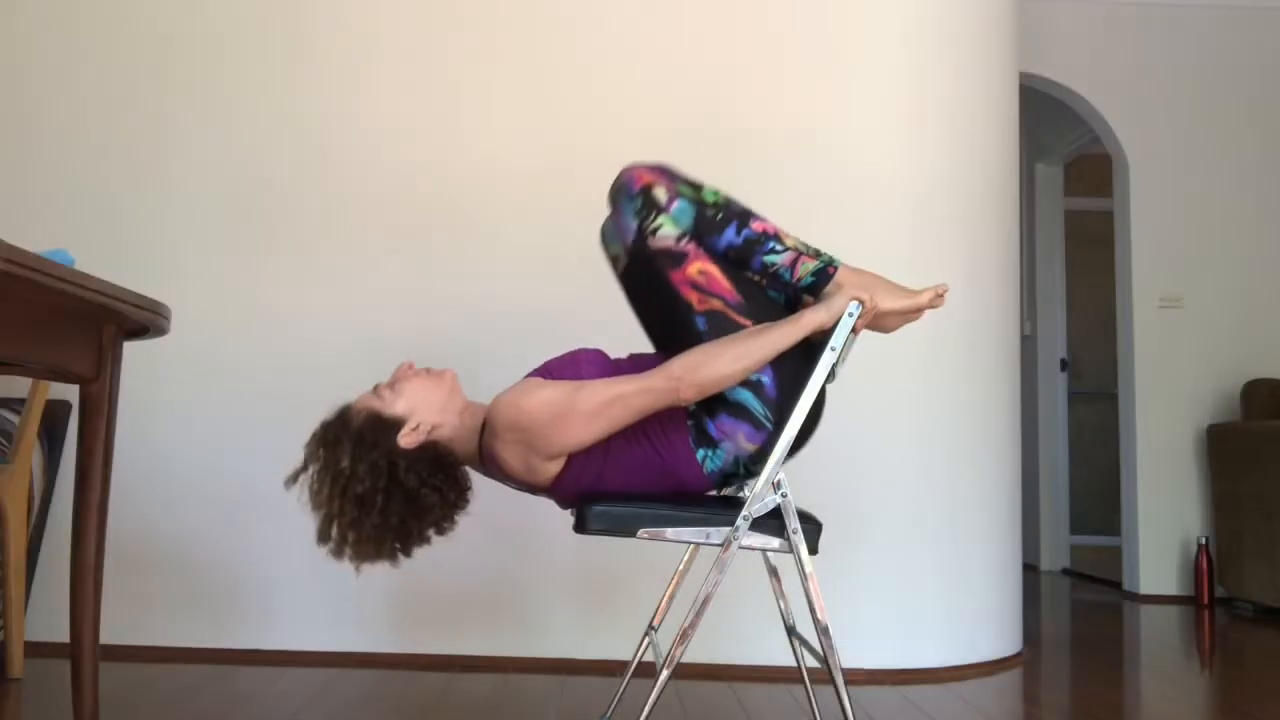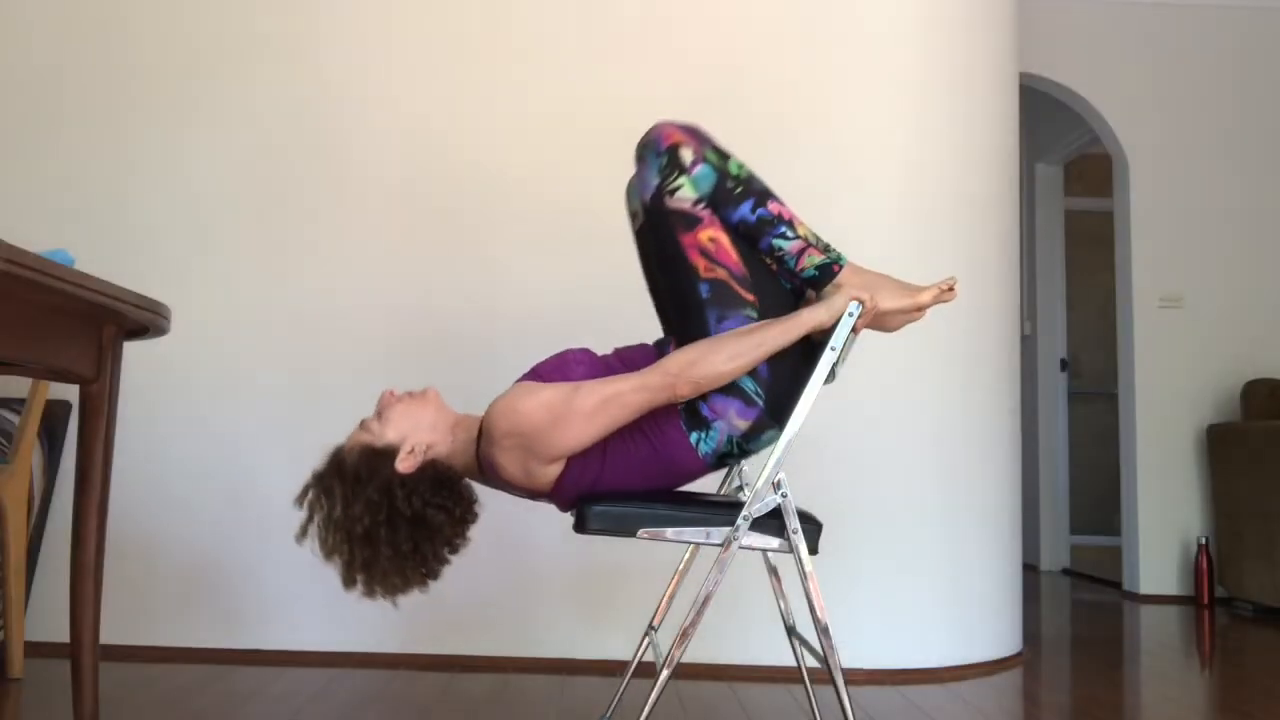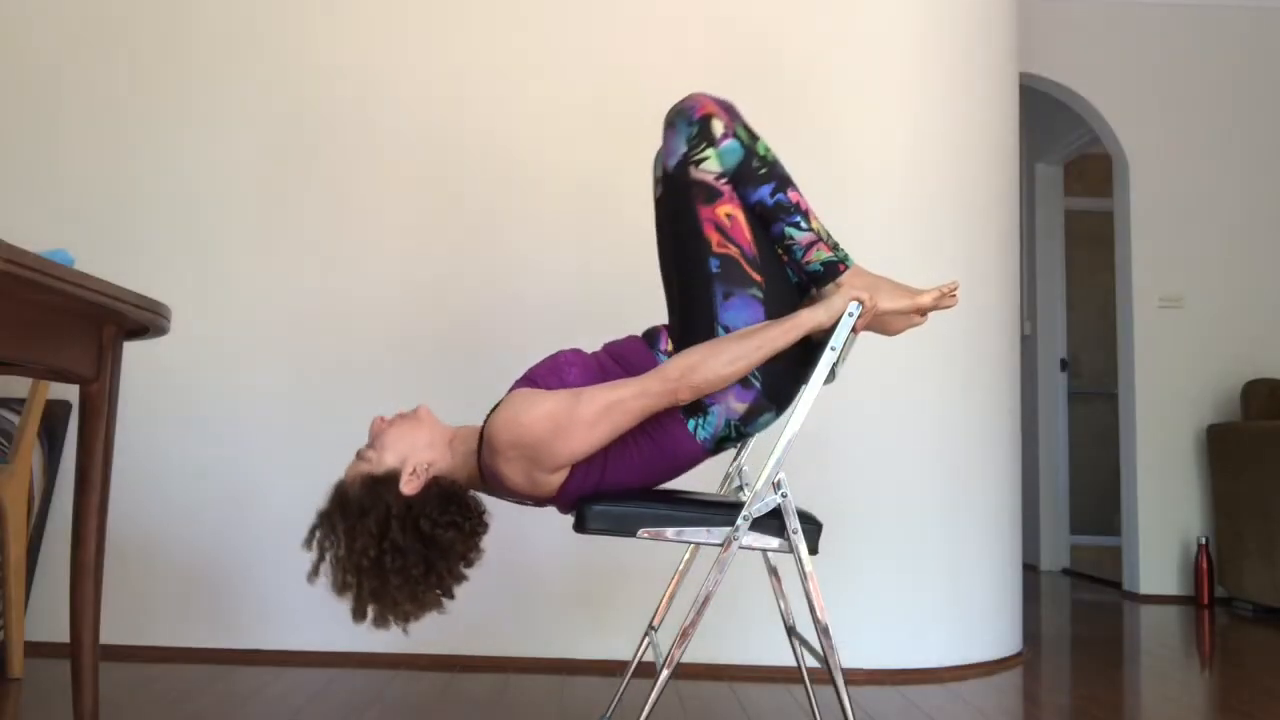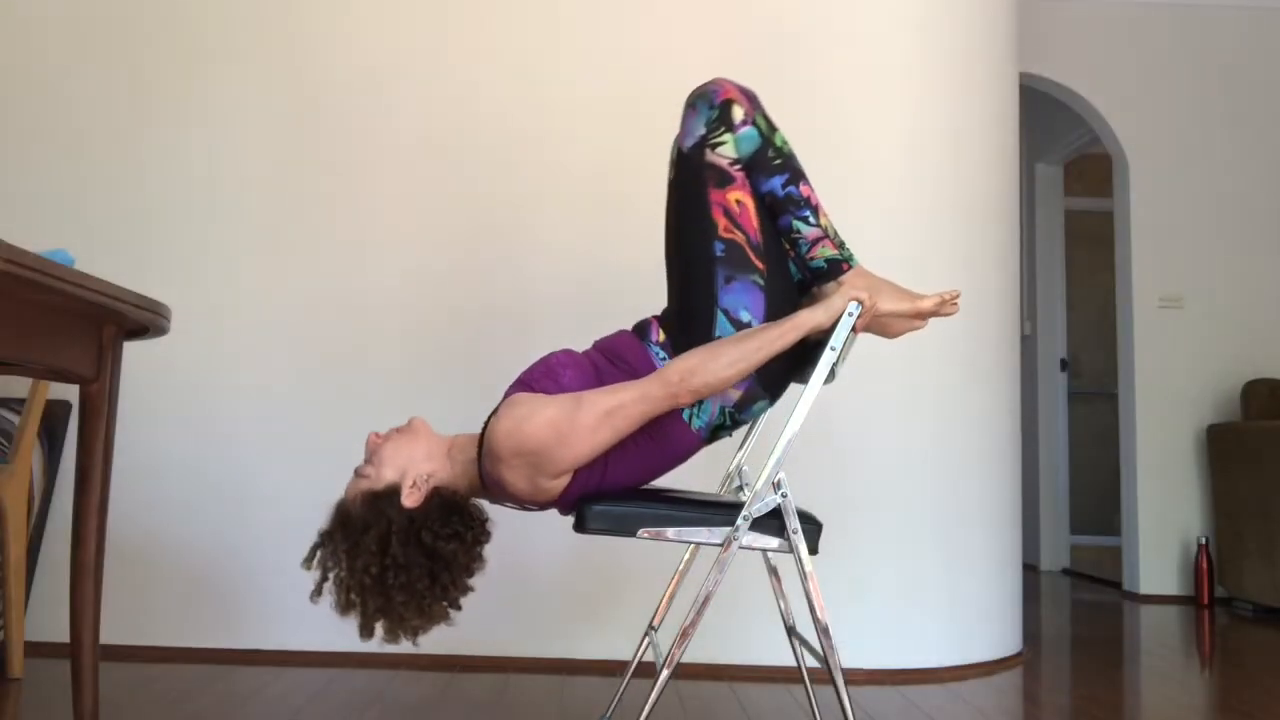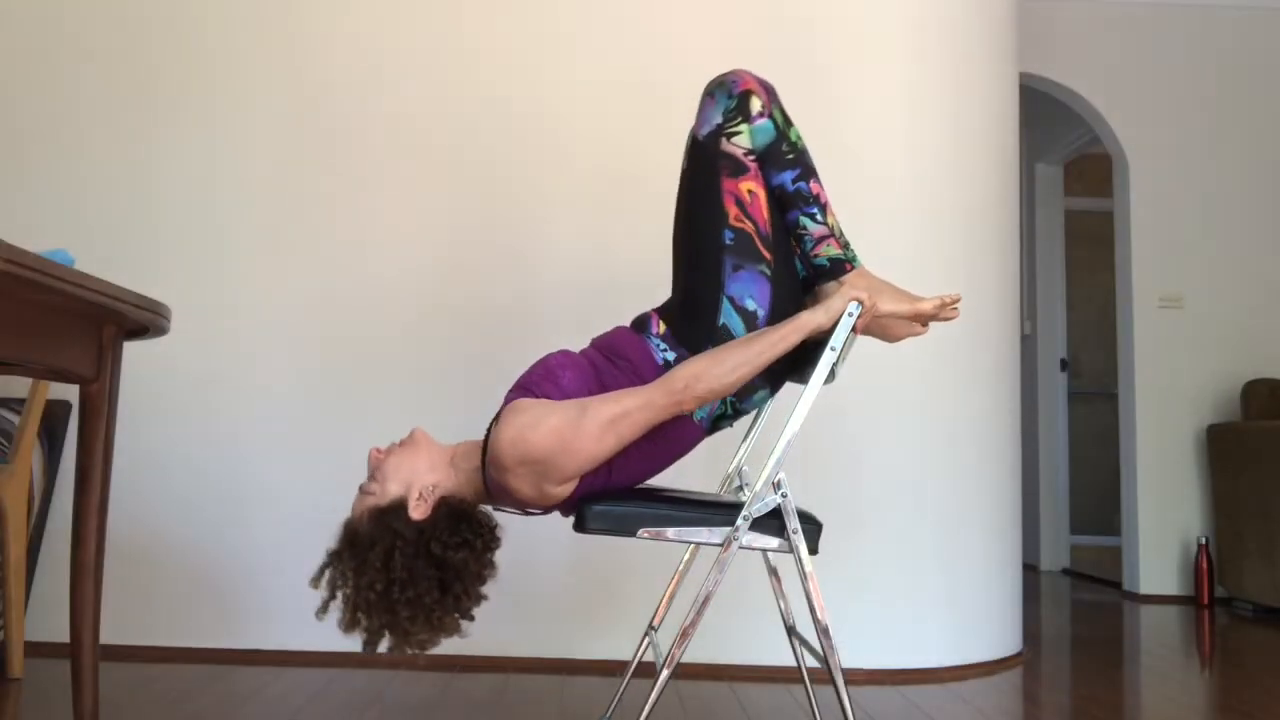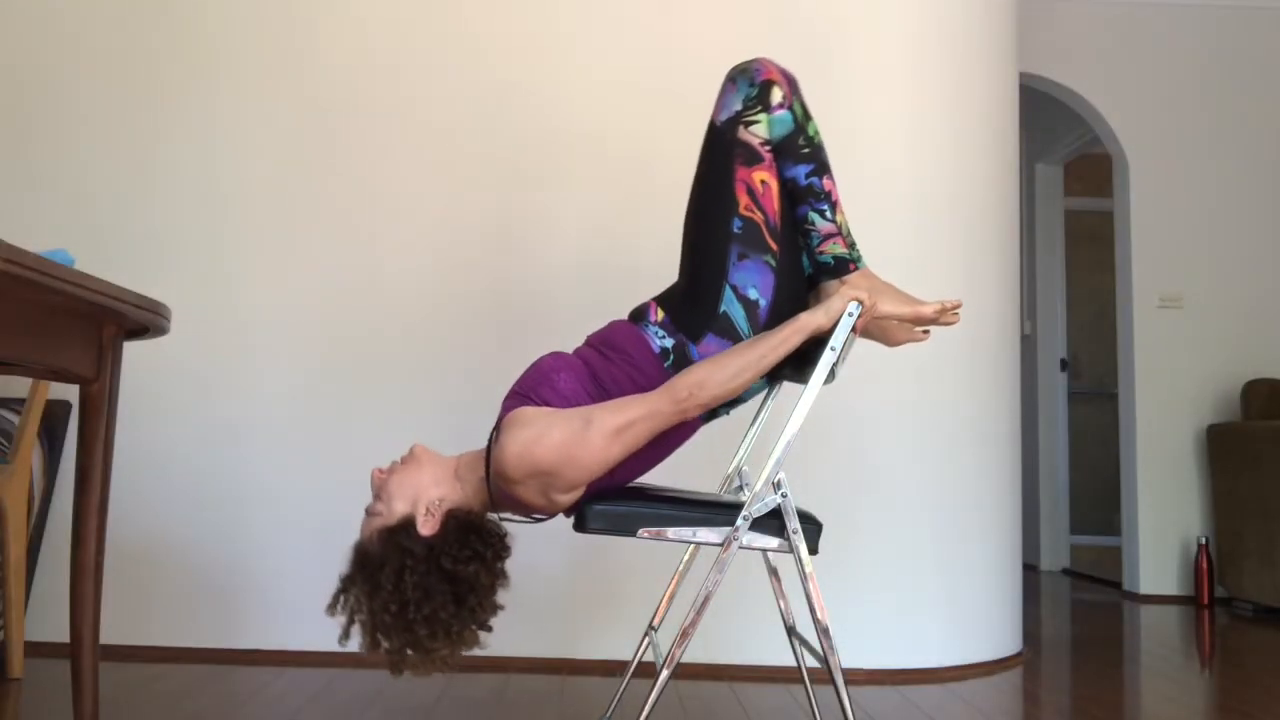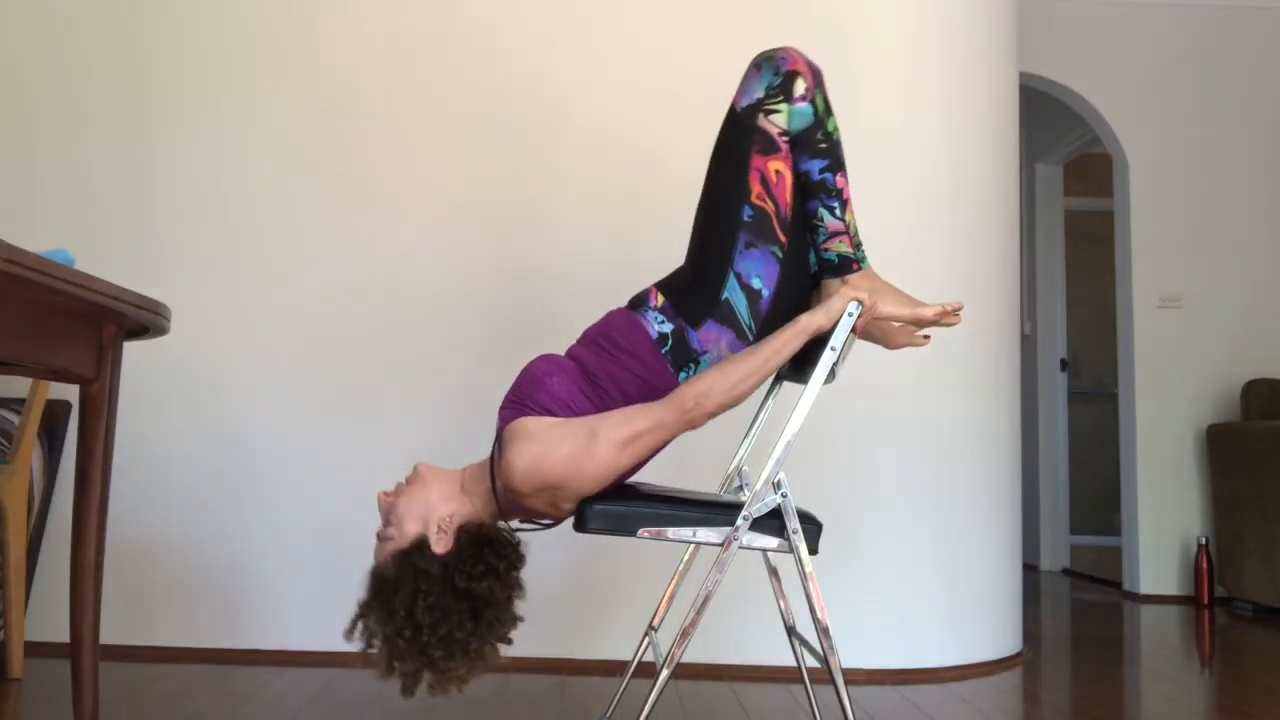
dt=0.4s
person 1, frame 1
left shoulder: (496, 439)
right elbow: (671, 385)
right wrist: (816, 316)
left hip: (723, 421)
right hip: (747, 415)
left knee: (642, 200)
right knee: (645, 192)
left ankle: (834, 289)
right ankle: (843, 291)
person 1, frame 2
left shoulder: (495, 448)
right elbow: (670, 382)
right wrist: (814, 317)
left hip: (718, 408)
right hip: (738, 398)
left knee: (667, 159)
right knee: (671, 149)
left ankle: (838, 290)
right ankle: (842, 290)
person 1, frame 3
left shoulder: (499, 456)
right shoulder: (517, 437)
right elbow: (673, 385)
right wrist: (815, 315)
left hip: (704, 375)
right hip: (730, 385)
left knee: (699, 133)
right knee: (699, 121)
left ankle: (842, 293)
right ankle: (846, 291)
person 1, frame 4
left shoulder: (498, 463)
right shoulder: (517, 444)
right elbow: (674, 389)
right wrist: (814, 316)
left hip: (688, 351)
right hip: (721, 359)
right knee: (719, 104)
left ankle: (836, 290)
right ankle: (843, 290)
person 1, frame 5
left shoulder: (505, 467)
right shoulder: (520, 448)
right elbow: (679, 395)
right wrist: (815, 318)
left hip: (687, 345)
right hip: (715, 347)
right knee: (737, 97)
left ankle: (838, 291)
right ankle: (844, 290)
person 1, frame 6
left shoulder: (507, 474)
right shoulder: (524, 456)
right elbow: (683, 400)
right wrist: (816, 318)
left hip: (684, 342)
right hip: (713, 341)
right knee: (758, 84)
left ankle: (840, 294)
right ankle: (846, 289)
person 1, frame 7
left shoulder: (514, 478)
right shoulder: (527, 467)
right elbow: (685, 409)
right wrist: (816, 319)
left hip: (687, 338)
right hip: (709, 335)
right knee: (784, 73)
left ankle: (842, 294)
right ankle: (848, 287)
